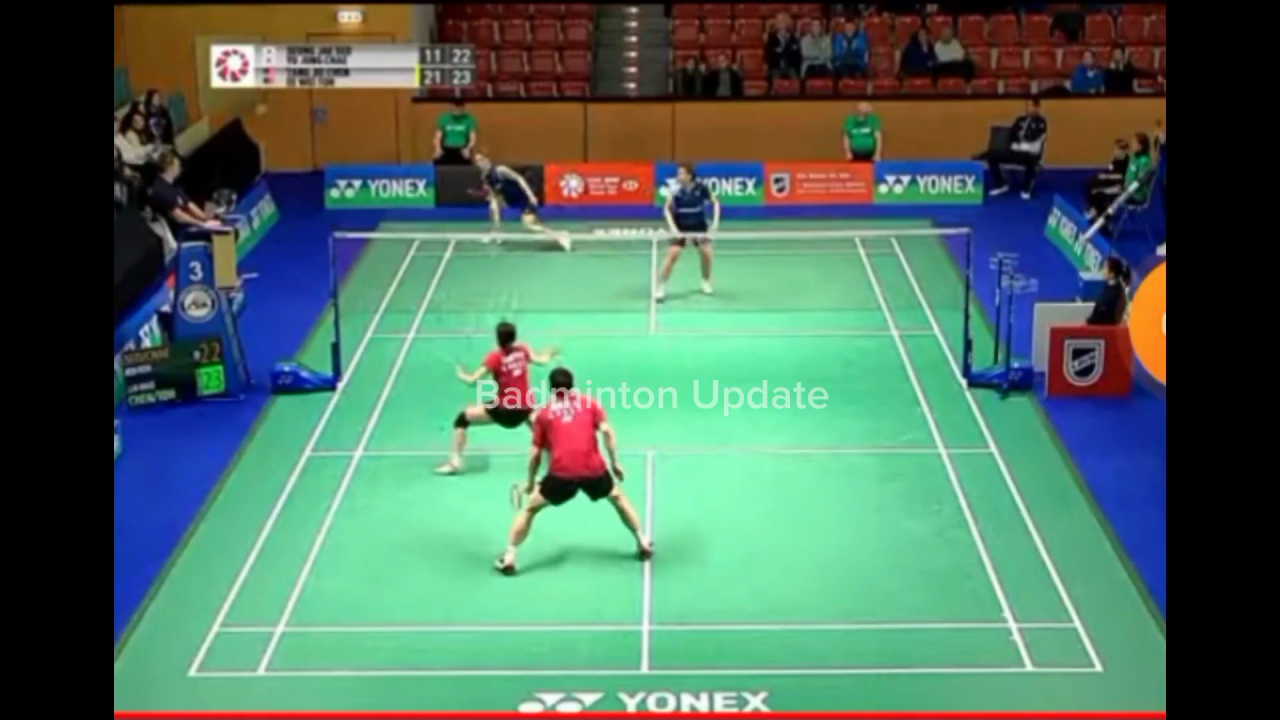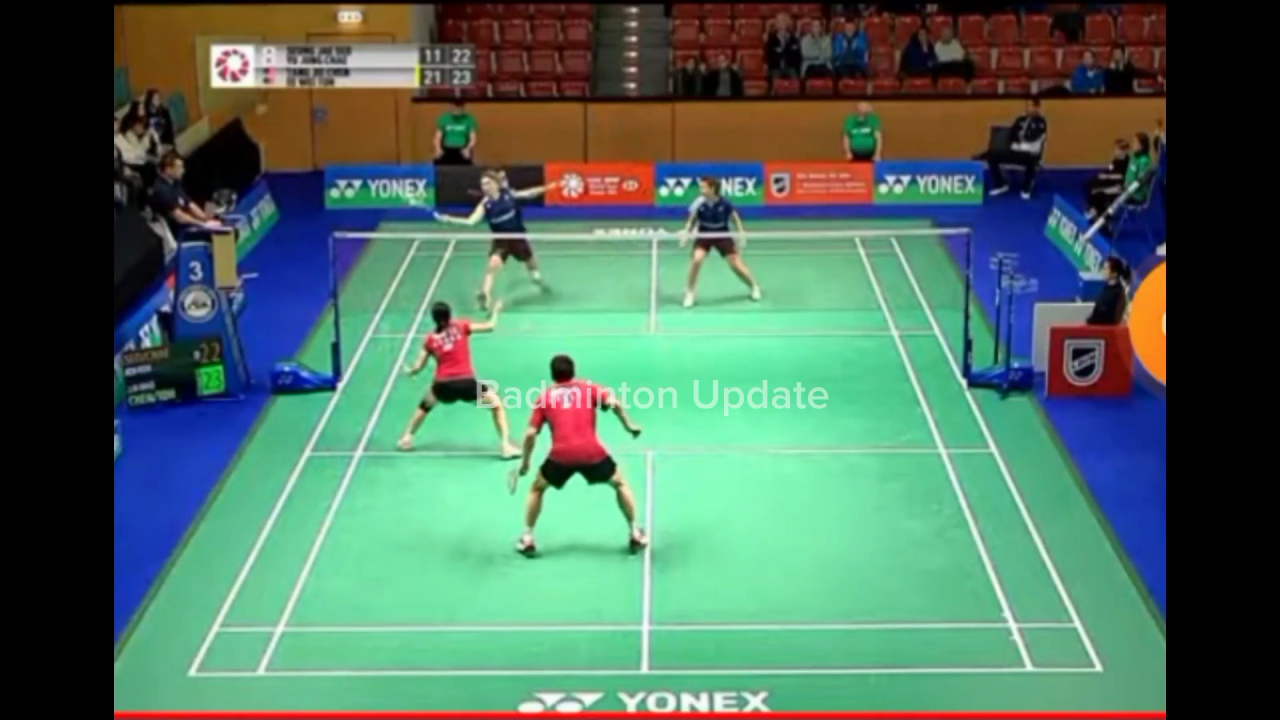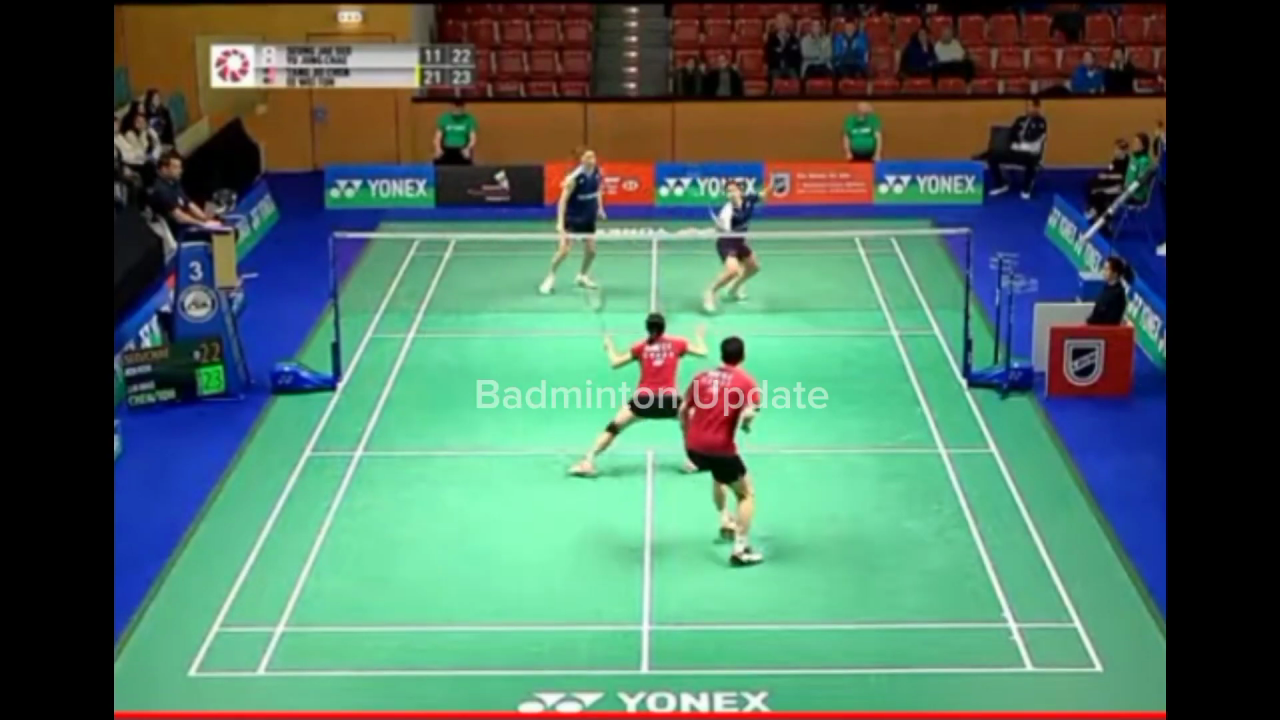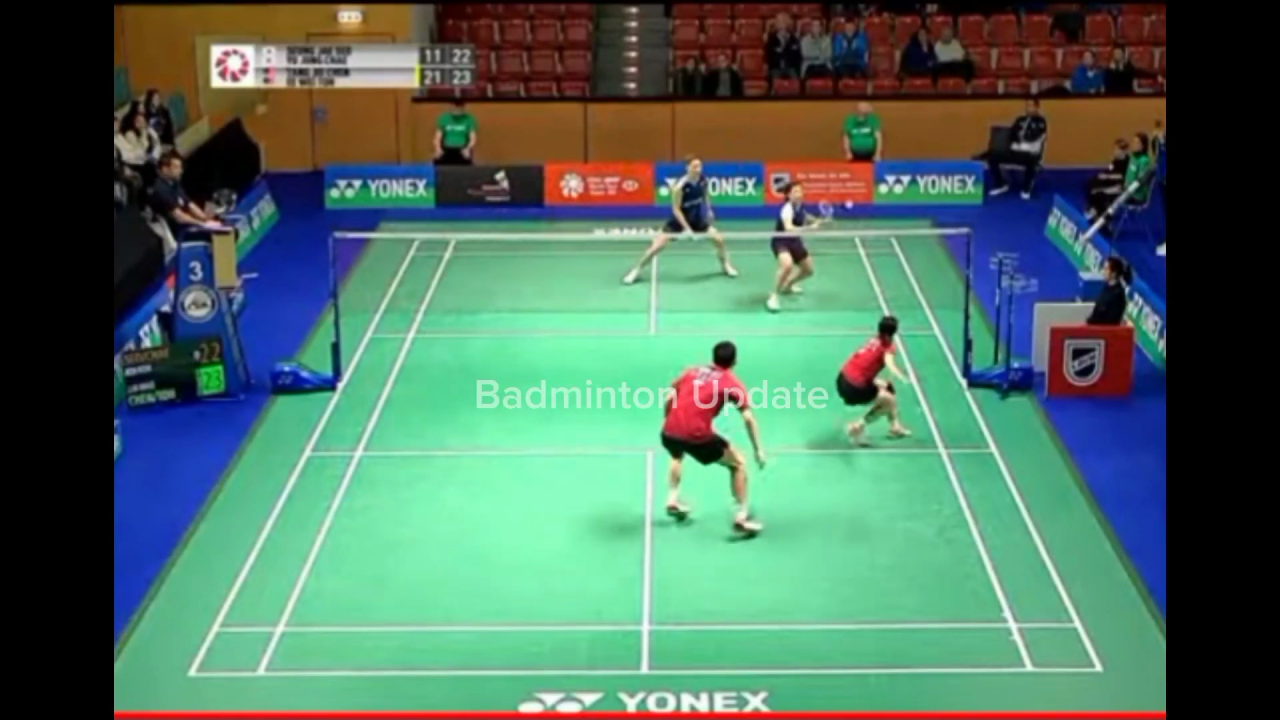
dt=1s
person 1, frame 1
left shoulder: (544, 413)
right shoulder: (589, 403)
left elbow: (535, 454)
right elbow: (607, 431)
left wrist: (530, 484)
right wrist: (615, 463)
left hip: (562, 473)
right hip: (594, 469)
left knee: (529, 509)
right knee: (619, 499)
left ankle: (509, 558)
right ankle: (644, 544)
person 1, frame 2
left shoulder: (544, 398)
right shoulder: (589, 388)
left elbow: (530, 434)
right elbow: (614, 403)
left wrist: (525, 462)
right wrist: (629, 425)
left hip: (561, 456)
right hip: (592, 454)
left knee: (537, 489)
right knee: (620, 484)
left ankle: (528, 539)
right ankle: (636, 534)
person 1, frame 3
left shoulder: (702, 377)
right shoulder: (746, 381)
left elbow: (683, 409)
right elbow: (748, 414)
left wrist: (688, 434)
right wrist: (746, 424)
left hip: (694, 445)
right hip: (719, 448)
left knee: (722, 478)
right knee: (746, 494)
left ankle: (727, 523)
right ankle: (740, 550)
person 1, frame 4
left shoulder: (694, 371)
right shoulder: (733, 383)
left elbow: (669, 399)
right elbow: (748, 417)
right wrist: (758, 449)
left hip: (670, 432)
right hip: (696, 435)
left knee: (677, 457)
right knee: (739, 464)
left ankle: (674, 500)
right ankle: (742, 517)
